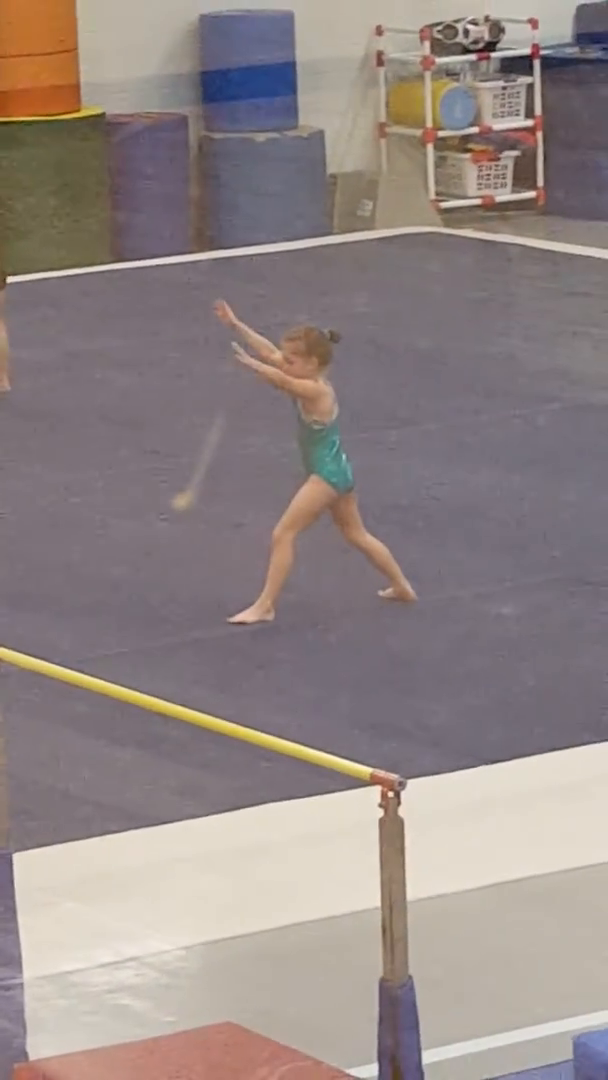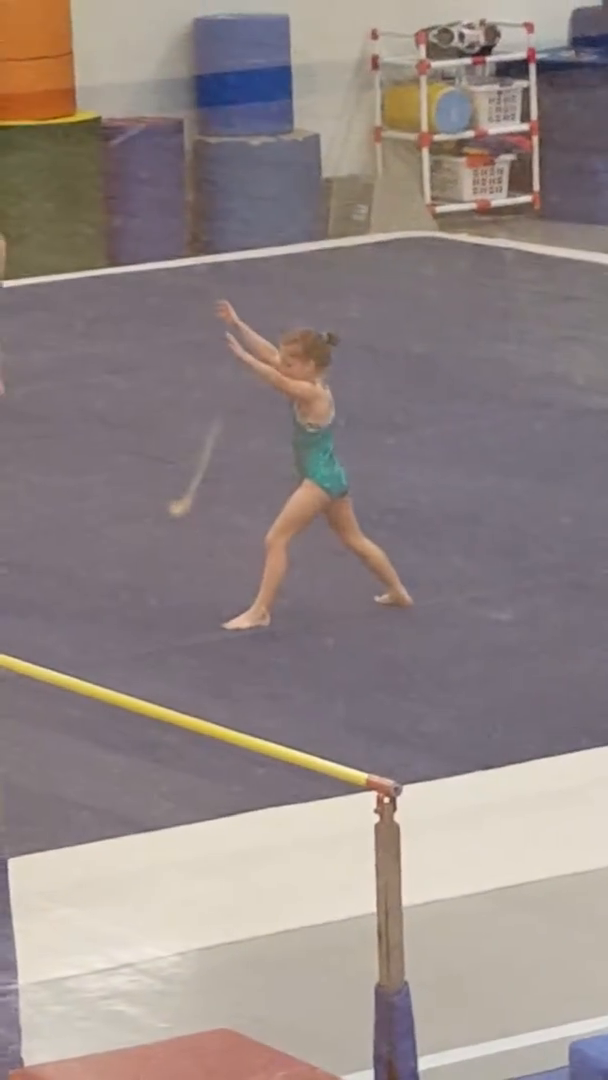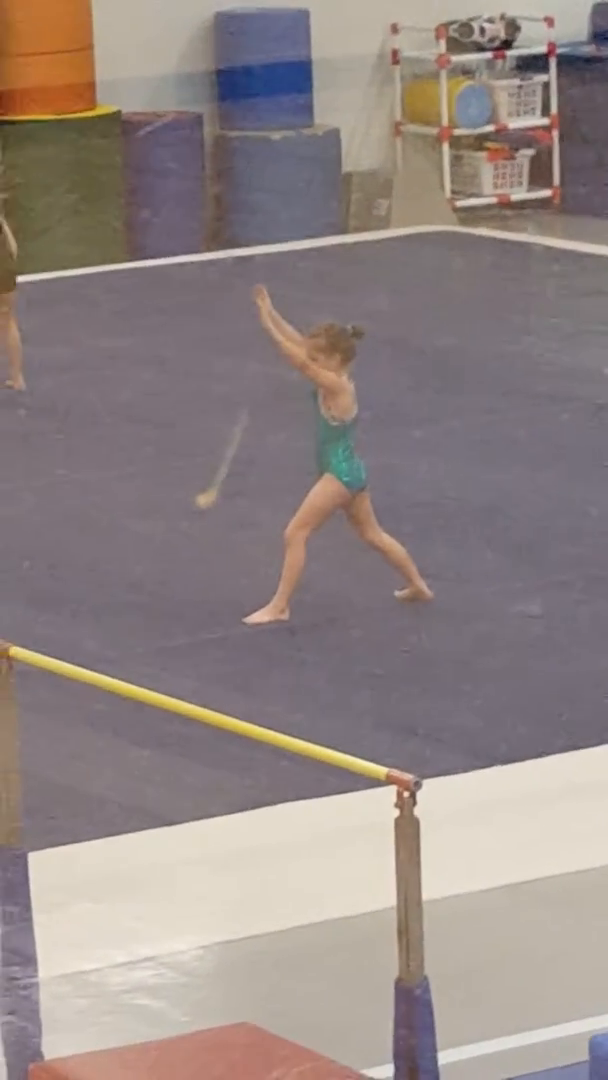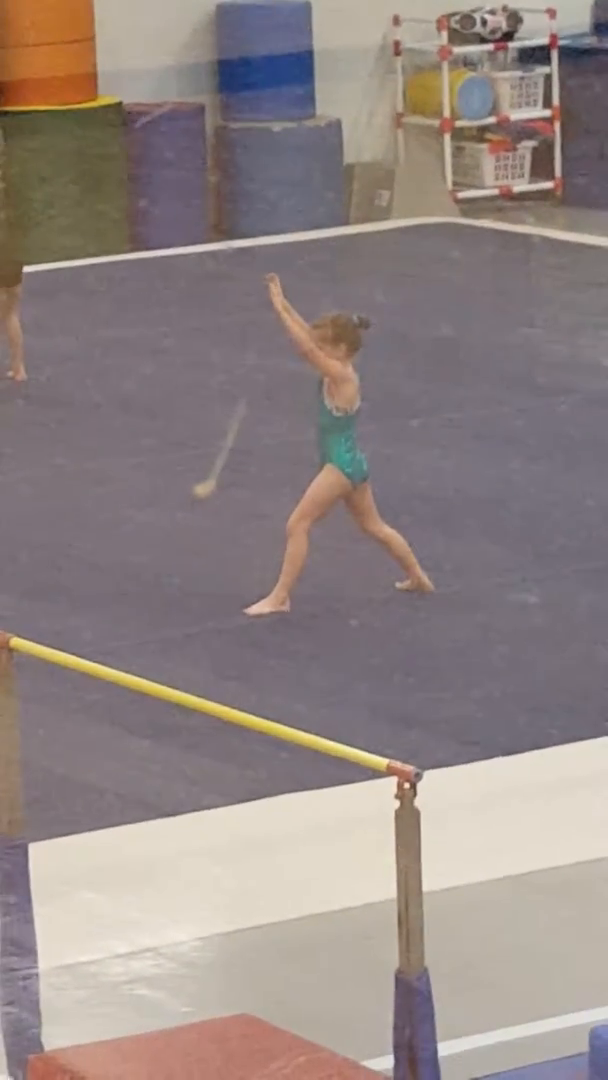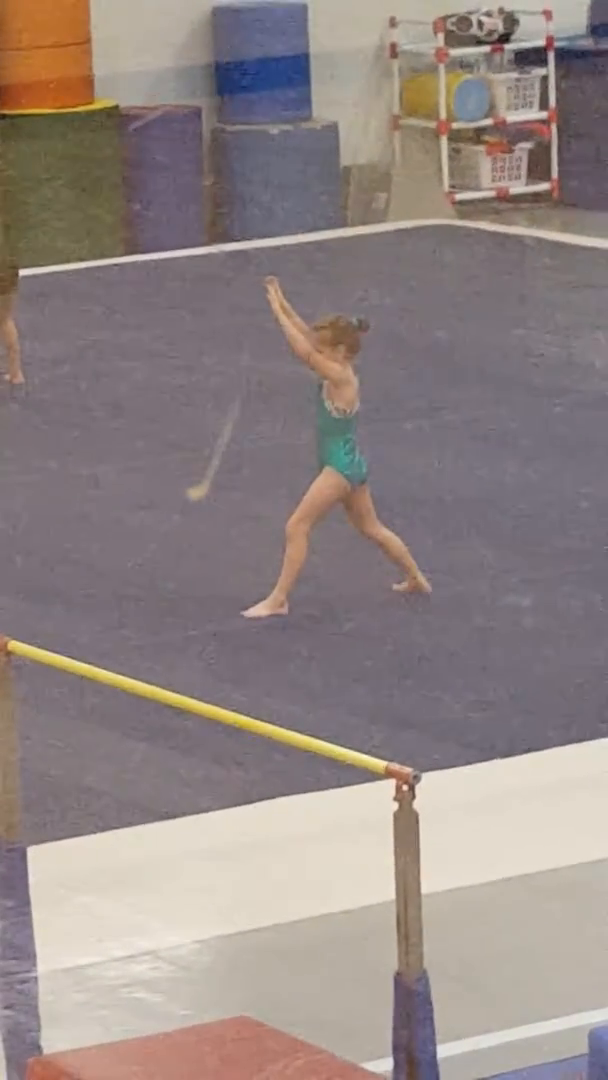
dt=0.4s
person 1, frame 1
left shoulder: (316, 391)
right shoulder: (309, 382)
left elbow: (280, 380)
right elbow: (270, 352)
left wrist: (248, 362)
right wrist: (235, 324)
left hip: (326, 475)
right hip: (336, 470)
left knee: (282, 535)
right knee: (357, 536)
left ankle: (264, 607)
right ankle: (402, 587)
person 1, frame 2
left shoulder: (313, 394)
right shoulder: (309, 385)
left elbow: (275, 379)
right elbow: (270, 355)
left wrist: (240, 353)
right wrist: (236, 324)
left hip: (320, 479)
right hip: (329, 476)
left knee: (276, 539)
right knee: (354, 540)
left ankle: (259, 612)
right ankle: (398, 592)
person 1, frame 3
left shoulder: (337, 386)
right shoulder: (333, 378)
left elbow: (300, 362)
right elbow: (300, 346)
left wrist: (269, 327)
right wrist: (272, 314)
left hip: (339, 474)
right hip: (347, 470)
left knee: (295, 534)
right knee: (373, 535)
left ankle: (279, 606)
right ankle: (418, 586)
person 1, frame 4
left shoulder: (342, 376)
right shoulder: (337, 369)
left elbow: (306, 349)
right elbow: (309, 336)
left wrist: (280, 310)
right wrist: (283, 302)
left hip: (340, 465)
right hip: (349, 461)
left knee: (297, 525)
right knee: (374, 526)
left ankle: (279, 598)
right ankle: (419, 578)
person 1, frame 5
left shoulder: (341, 378)
right shoulder: (337, 371)
left elbow: (303, 353)
right elbow: (307, 337)
left wrist: (278, 314)
right wrist: (282, 304)
left hip: (340, 467)
right hip: (347, 464)
left knee: (296, 528)
right knee: (372, 529)
left ankle: (278, 600)
right ankle: (417, 579)
